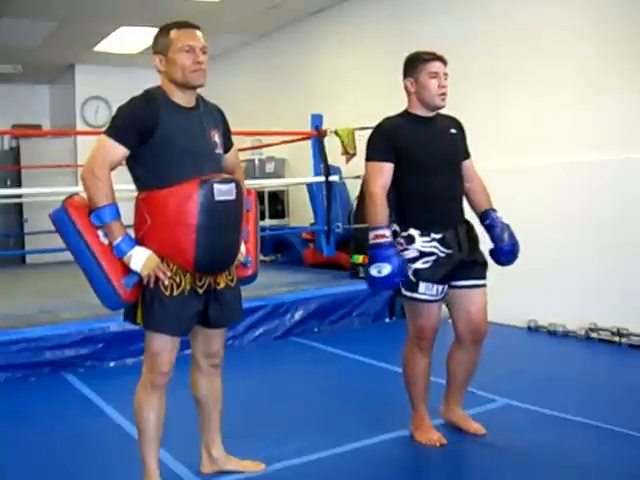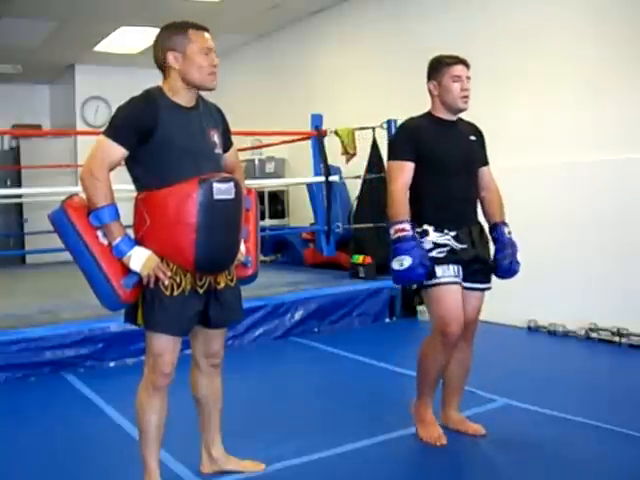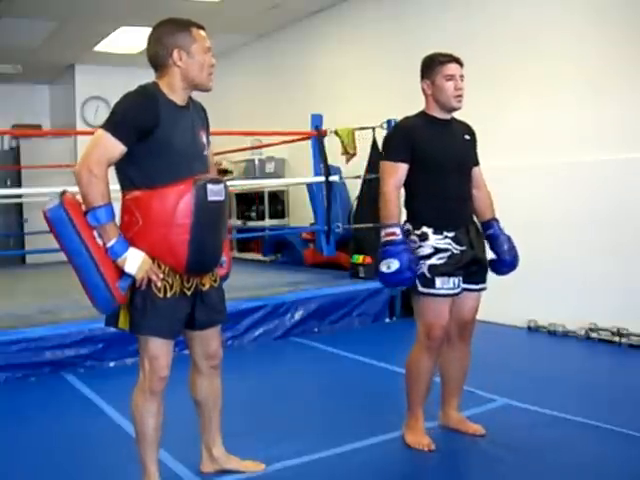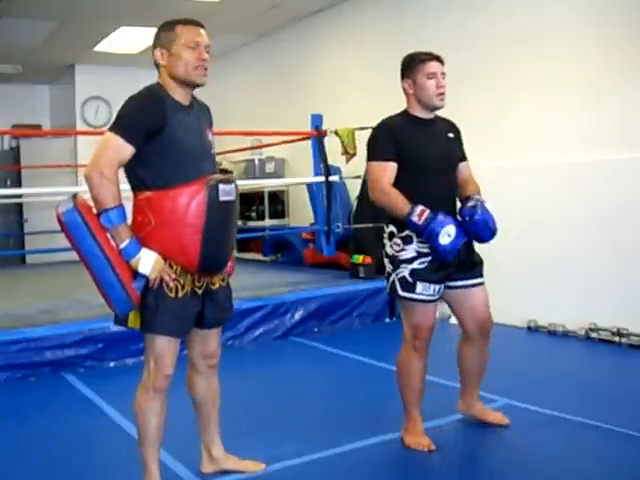
dt=0.5s
person 1, frame 1
left shoulder: (214, 115)
right shoulder: (144, 110)
left elbow: (234, 175)
right elbow: (94, 173)
right wrist: (126, 247)
right hip: (167, 261)
left knee: (210, 358)
right knee: (159, 368)
person 1, frame 2
left shoulder: (213, 114)
right shoulder: (143, 110)
left elbow: (235, 174)
right elbow: (93, 173)
right wrist: (125, 247)
right hip: (168, 261)
left knee: (210, 357)
right knee: (161, 368)
person 1, frame 3
left shoulder: (197, 112)
right shoulder: (141, 105)
right elbow: (89, 169)
right wrist: (118, 248)
right hip: (156, 263)
left knee: (210, 358)
right knee: (155, 373)
person 1, frame 4
left shoulder: (201, 111)
right shoulder: (148, 106)
right elbow: (99, 172)
right wrist: (132, 249)
right hip: (166, 262)
left knee: (207, 359)
right knee: (160, 371)
person 2, frame 1
left shoulder: (453, 127)
right shoulder: (390, 131)
left elbow: (469, 179)
right elbow: (376, 189)
left wrist: (493, 221)
right wrist: (382, 241)
left hip: (461, 239)
right hip: (418, 244)
left knee: (474, 332)
right knee: (423, 336)
left ankle: (453, 408)
right ankle: (419, 418)
person 2, frame 2
left shoulder: (473, 133)
right shoulder: (412, 132)
left elbow: (487, 187)
right elbow: (398, 188)
left wrist: (501, 232)
right wrist: (403, 238)
left hip: (472, 239)
right hip: (433, 240)
left knee: (466, 333)
right knee: (449, 328)
left ankle: (451, 412)
right ankle: (423, 407)
person 2, frame 3
left shoulder: (465, 132)
right shoulder: (407, 131)
right elbow: (389, 189)
left wrist: (494, 231)
right wrist: (392, 239)
left hip: (467, 239)
right hip: (428, 242)
left knee: (461, 332)
right knee: (432, 335)
left ankle: (451, 411)
right ankle: (413, 421)
person 2, frame 4
left shoulder: (449, 129)
right shoulder: (389, 131)
left elbow: (464, 178)
right elbow: (379, 190)
left wrist: (474, 203)
right wrist: (423, 220)
left hip: (455, 241)
right hip: (413, 245)
left knee: (480, 325)
right knee: (419, 336)
left ankle: (471, 400)
right ankle: (413, 423)
